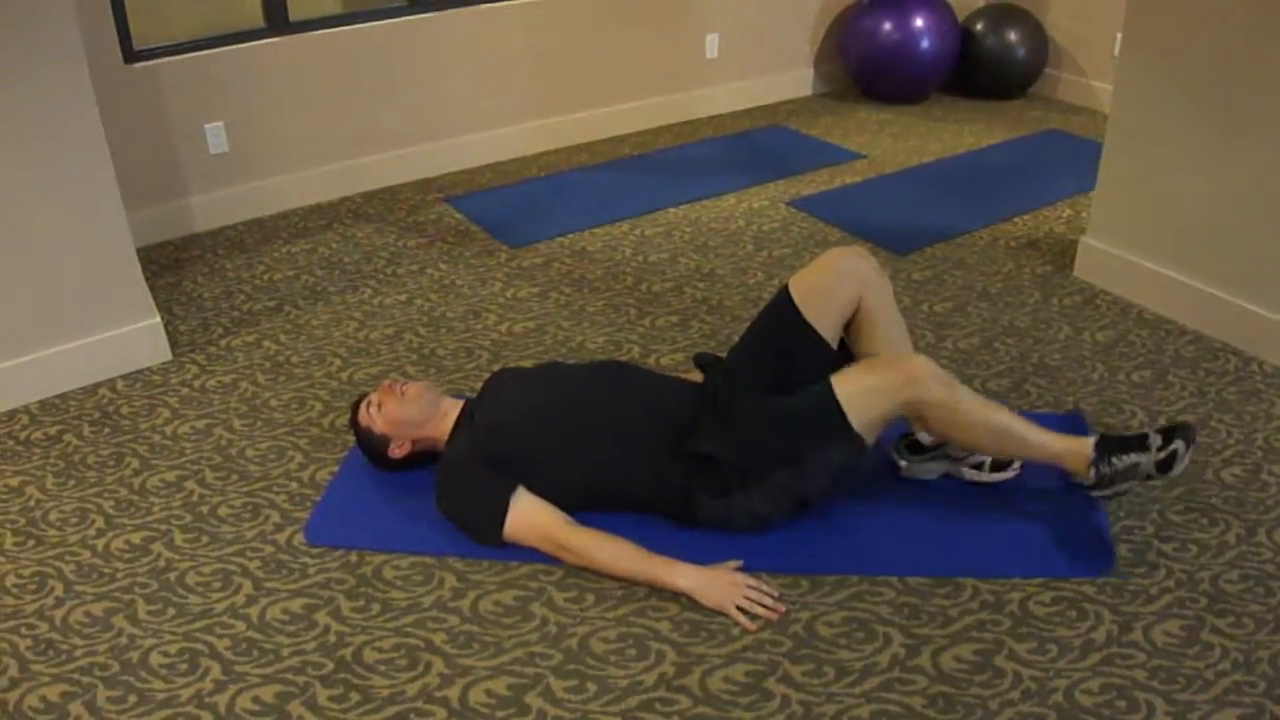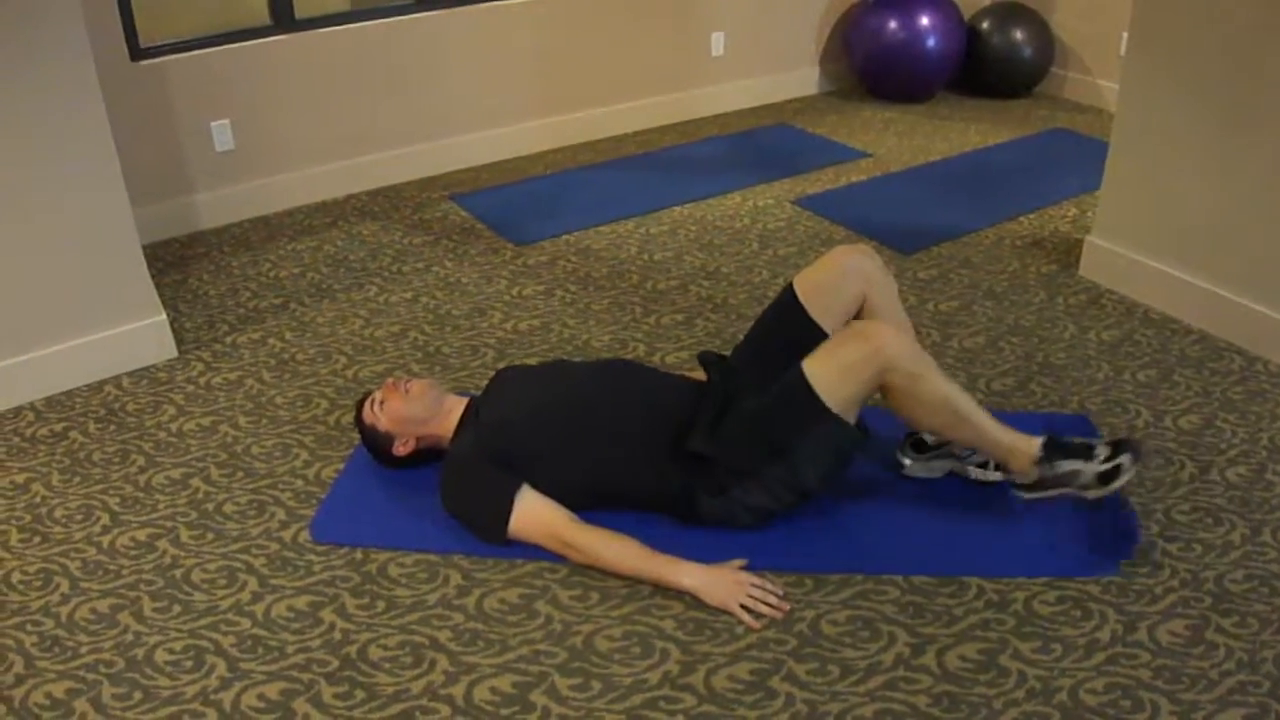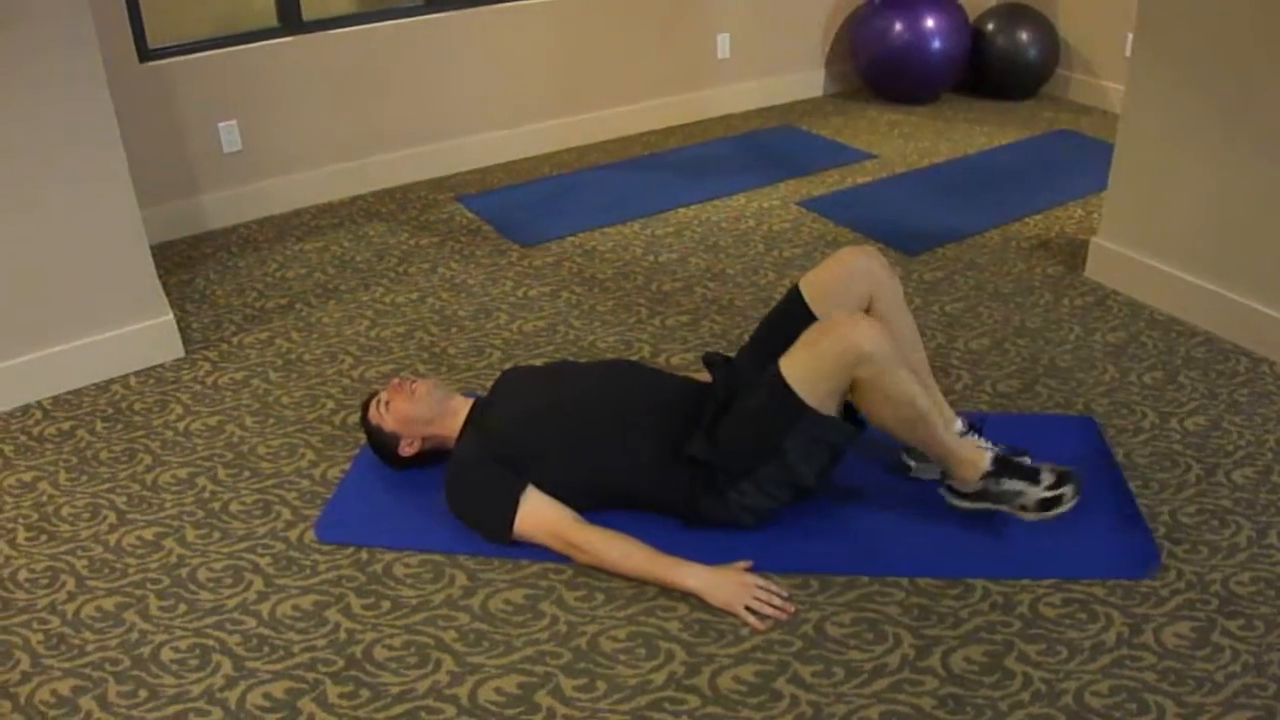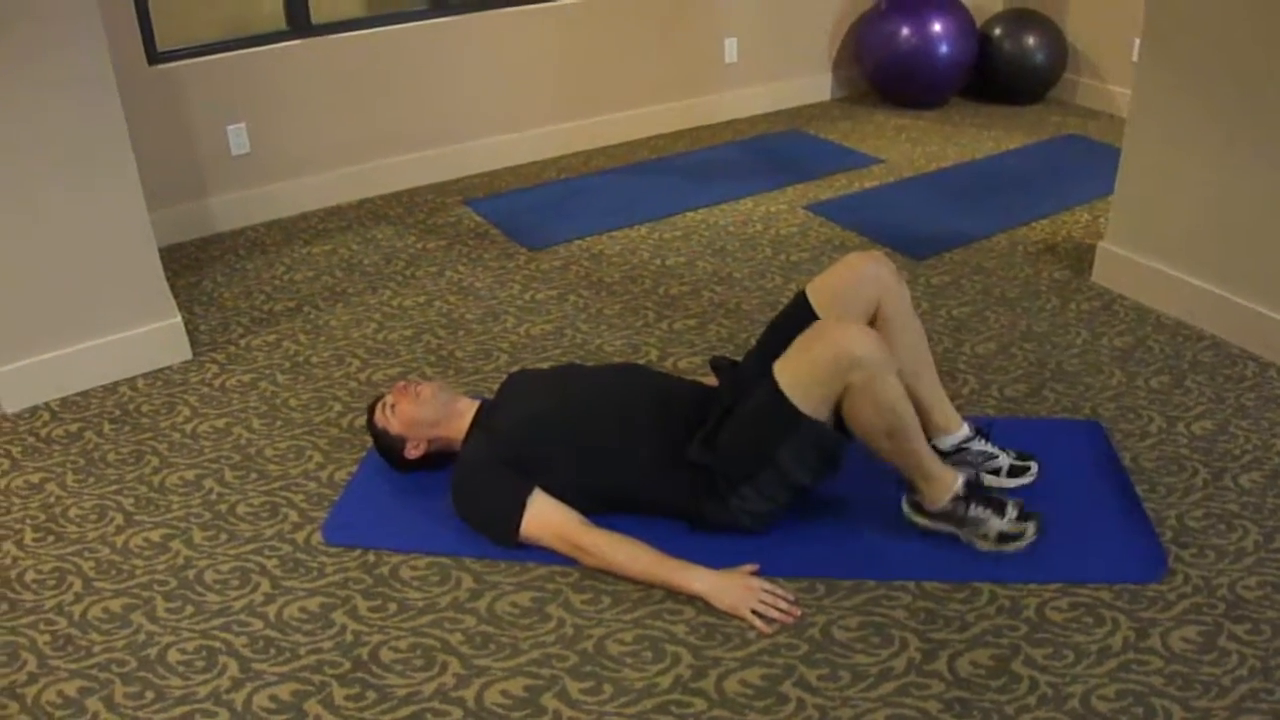
dt=0.2s
person 1, frame 1
left shoulder: (504, 387)
right shoulder: (464, 477)
right elbow: (562, 537)
left wrist: (701, 378)
right wrist: (689, 578)
left hip: (720, 397)
right hip: (725, 474)
left knee: (851, 267)
right knee: (910, 374)
left ankle: (929, 441)
right ankle: (1085, 460)
person 1, frame 2
left shoulder: (508, 385)
right shoulder: (469, 473)
right elbow: (568, 534)
left wrist: (700, 378)
right wrist: (692, 577)
left hip: (719, 394)
right hip: (725, 473)
left knee: (856, 264)
right knee: (879, 343)
left ankle: (937, 440)
right ankle: (1030, 461)
person 1, frame 3
left shoulder: (512, 387)
right shoulder: (473, 474)
right elbow: (573, 535)
left wrist: (708, 380)
right wrist: (698, 578)
left hip: (721, 397)
right hip: (727, 476)
left knee: (862, 266)
right knee: (855, 337)
left ankle: (946, 437)
right ankle: (975, 472)
person 1, frame 4
left shoulder: (518, 391)
right shoulder: (480, 477)
right elbow: (579, 538)
left wrist: (717, 385)
right wrist: (706, 582)
left hip: (725, 399)
right hip: (729, 480)
left knee: (871, 272)
right knee: (850, 346)
left ankle: (951, 439)
right ankle: (942, 493)
